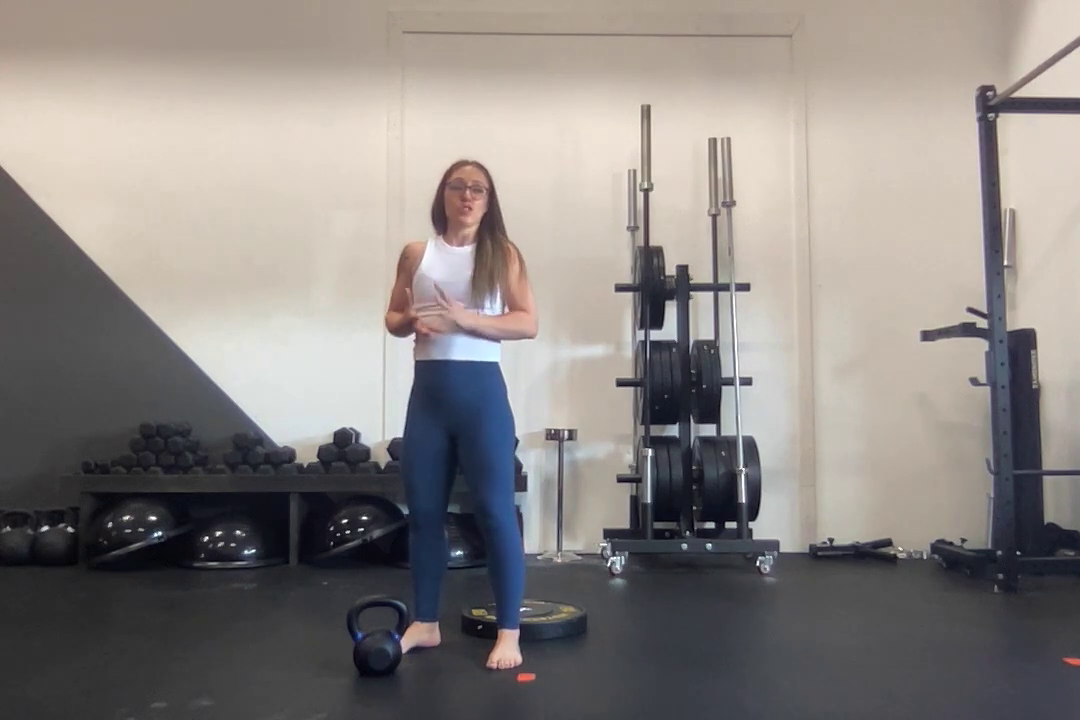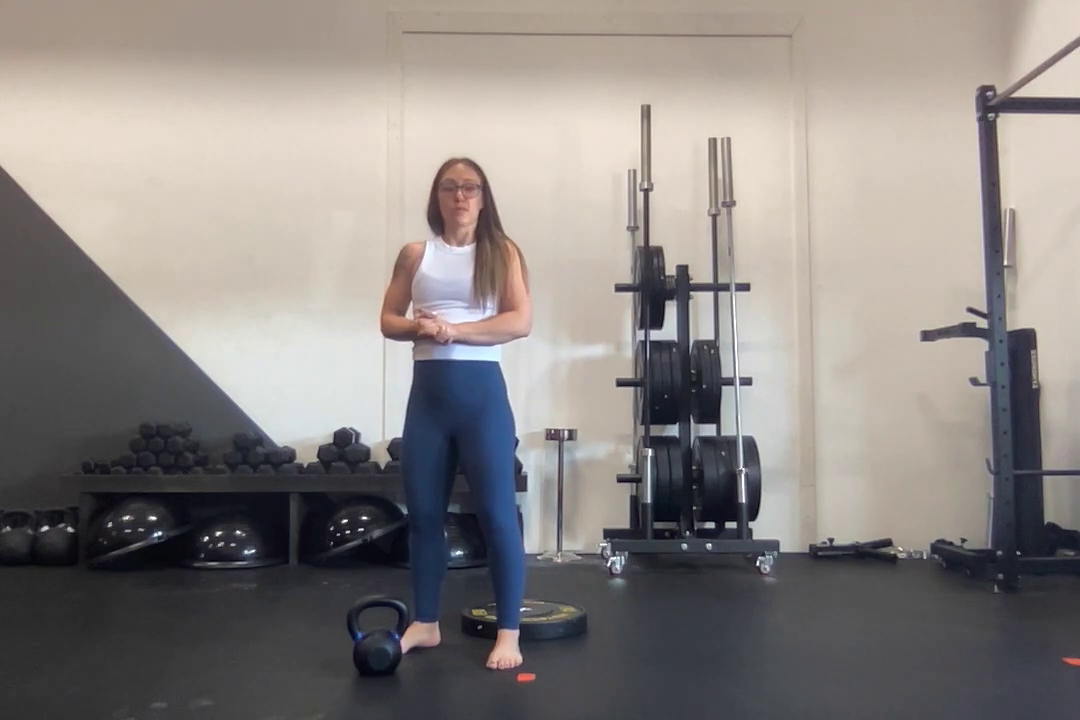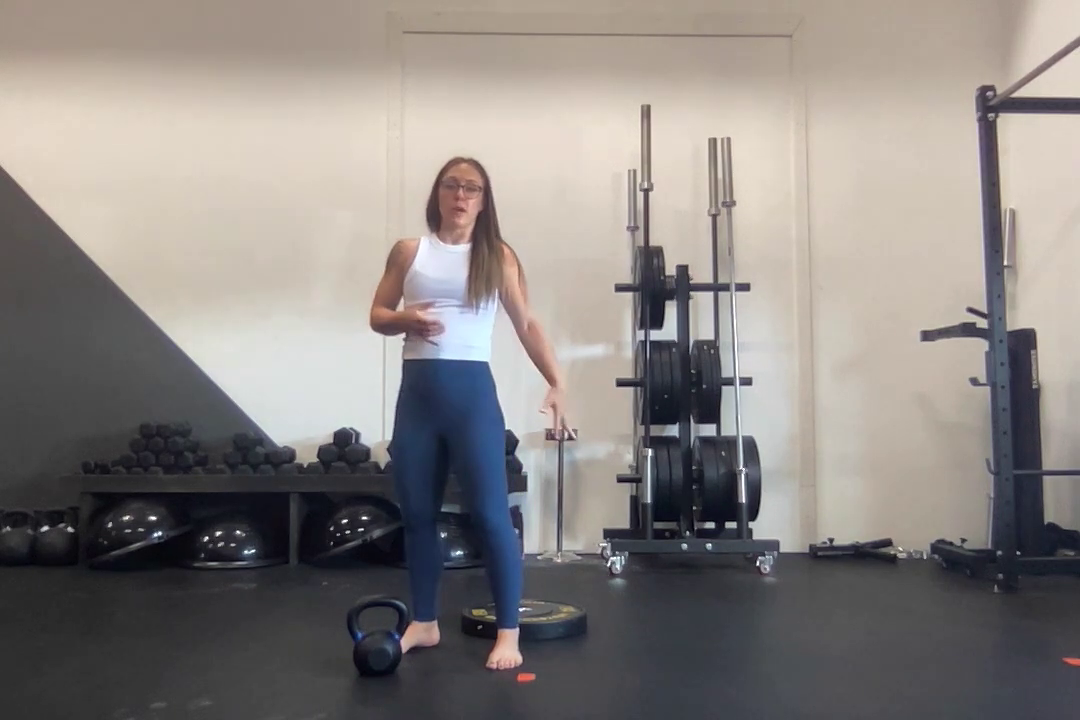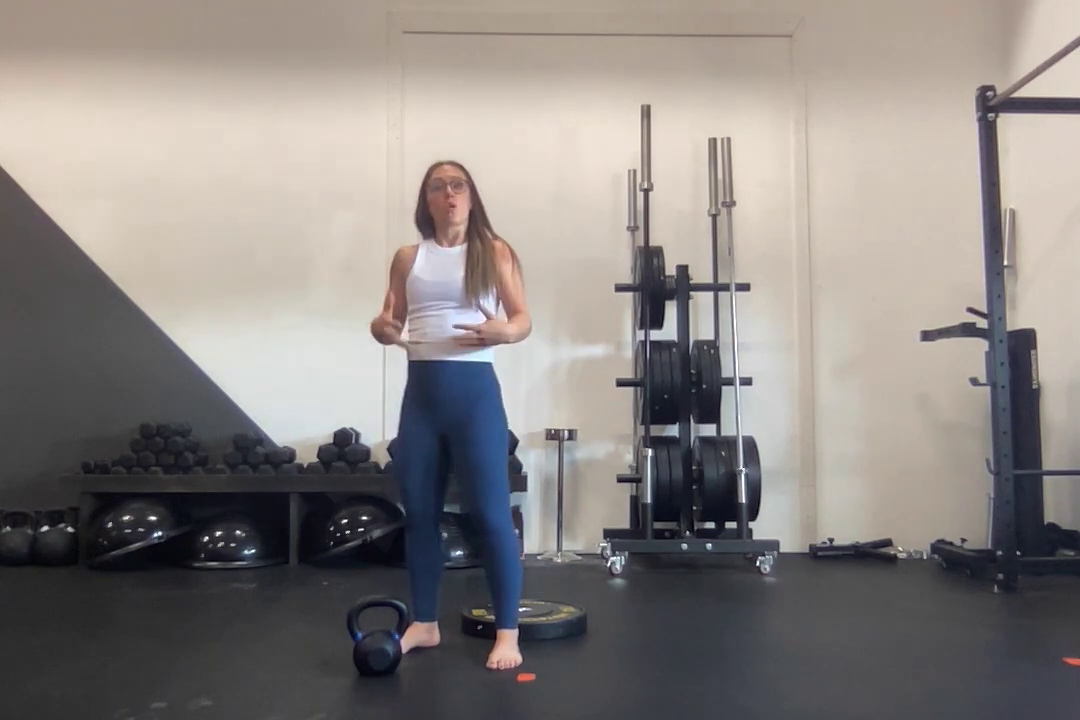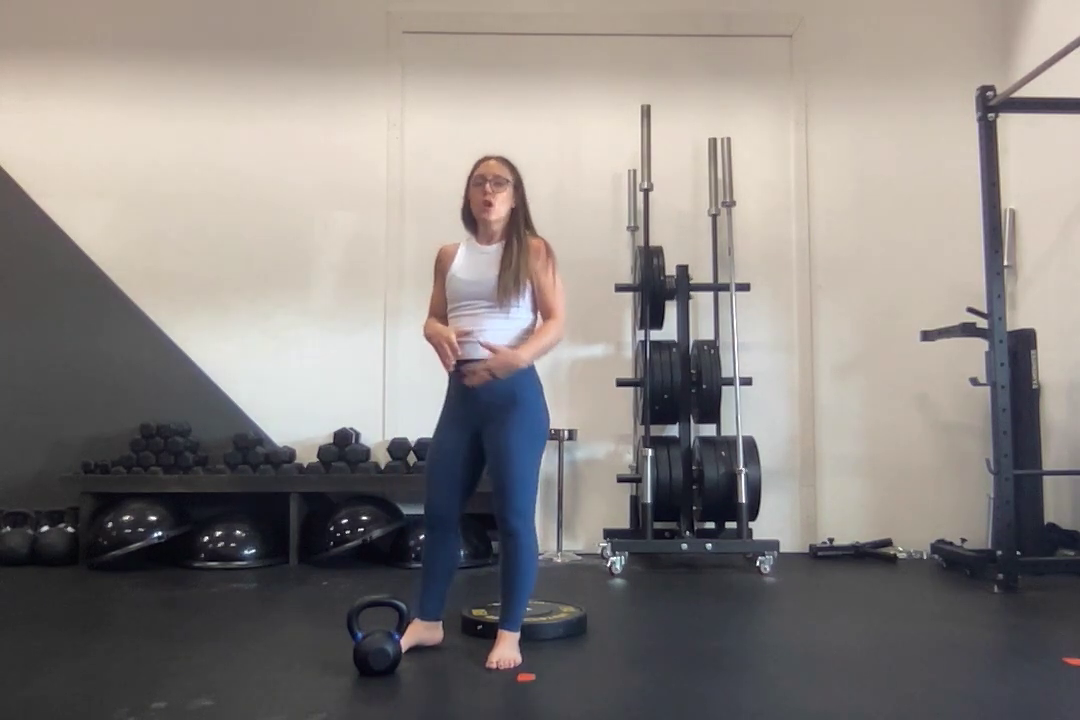
dt=1s
person 1, frame 1
left shoulder: (503, 254)
right shoulder: (416, 253)
left elbow: (528, 323)
right elbow: (392, 317)
left wrist: (464, 320)
right wrist: (410, 320)
left hip: (480, 390)
right hip: (427, 391)
left knee: (495, 511)
right knee: (423, 510)
left ankle: (508, 632)
right ankle: (425, 622)
person 1, frame 2
left shoulder: (502, 252)
right shoulder: (415, 255)
left elbow: (520, 321)
right elbow: (388, 320)
left wrist: (453, 330)
right wrist: (421, 328)
left hip: (481, 391)
right hip: (427, 392)
left knee: (496, 513)
right knee: (423, 512)
left ankle: (509, 632)
right ankle: (425, 623)
person 1, frame 3
left shoulder: (498, 256)
right shoulder: (408, 250)
left elbow: (527, 324)
right elbow: (377, 315)
left wrist: (555, 381)
right wrist: (406, 319)
left hip: (469, 389)
right hip: (416, 391)
left knee: (489, 513)
right knee: (416, 513)
left ankle: (508, 632)
right ankle: (424, 622)
person 1, frame 4
left shoulder: (495, 252)
right shoulder: (408, 257)
left elbow: (522, 317)
right elbow: (388, 323)
left wrist: (500, 331)
right wrist: (381, 326)
left hip: (474, 390)
right hip: (420, 392)
left knee: (491, 514)
right knee: (418, 513)
left ankle: (507, 632)
right ankle: (424, 623)
person 1, frame 5
left shoulder: (534, 250)
right shoulder: (449, 255)
left elbow: (556, 323)
right elbow: (433, 317)
left wrist: (519, 356)
right wrist: (440, 334)
left hip: (515, 394)
right hip: (461, 392)
left knee: (513, 516)
right knee: (440, 510)
left ankle: (509, 634)
right ankle: (427, 621)
